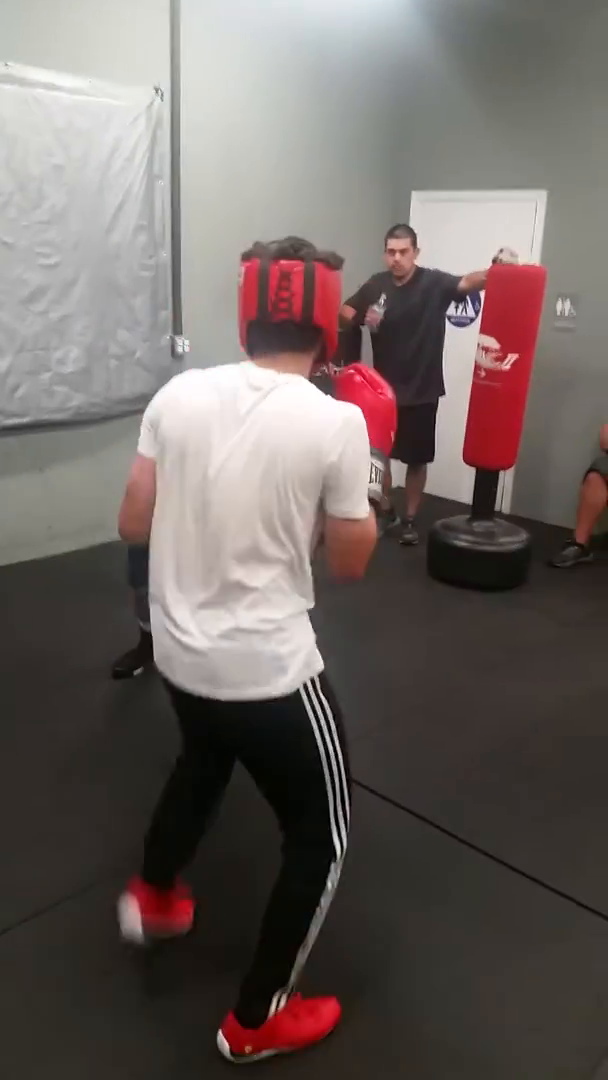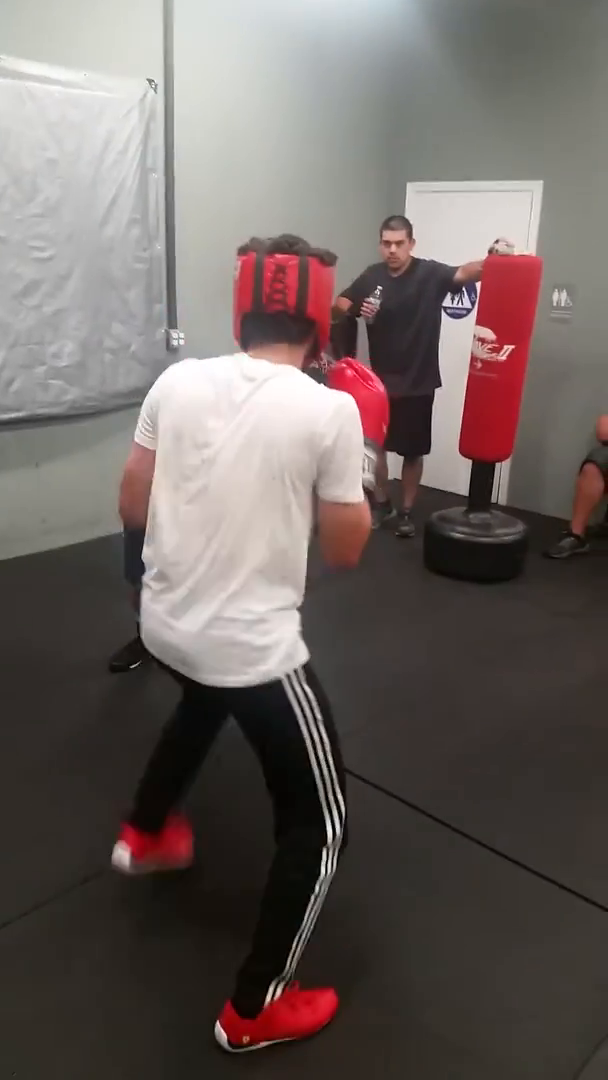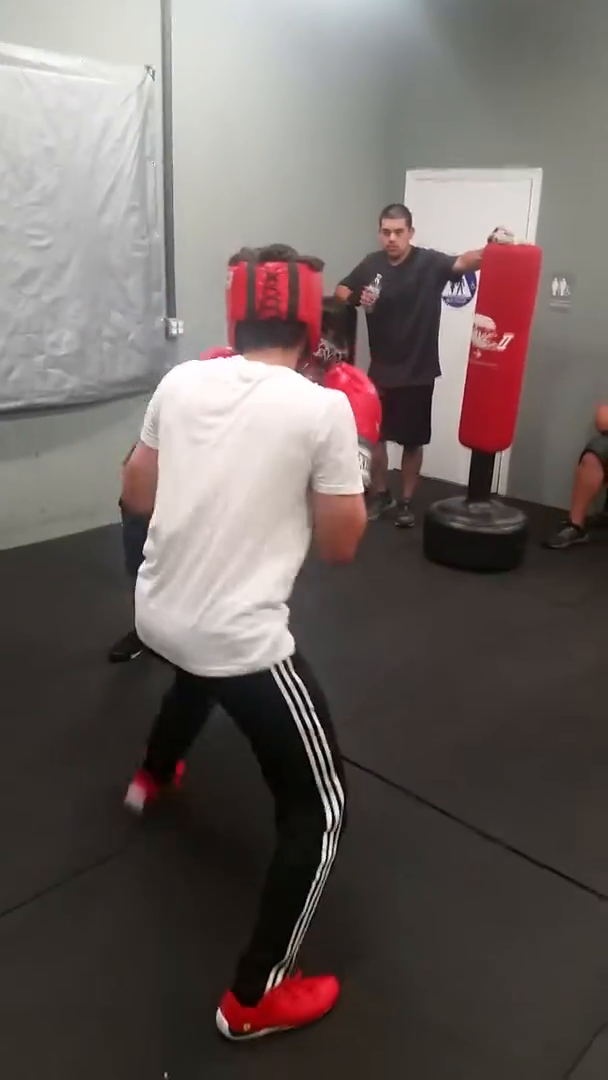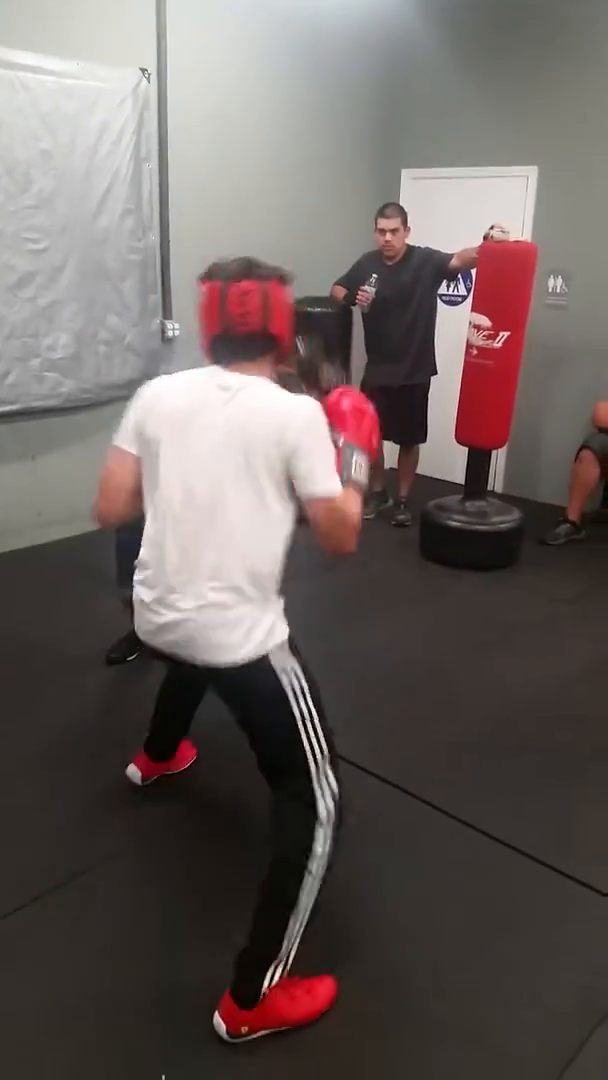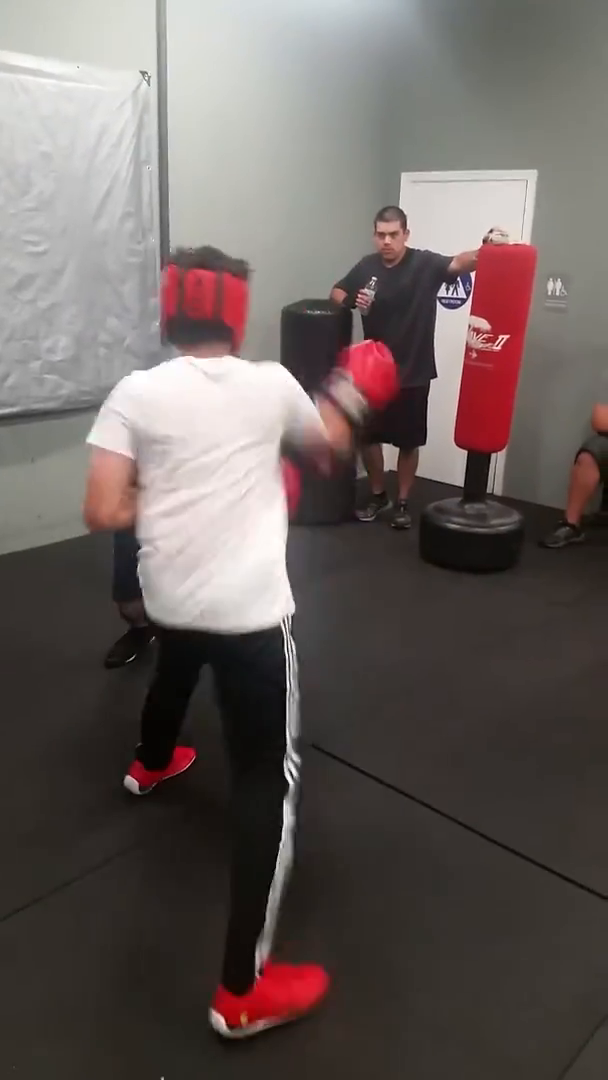
dt=0.1s
person 1, frame 1
left shoulder: (178, 394)
right shoulder: (334, 422)
left elbow: (131, 526)
right elbow: (350, 563)
left hip: (178, 645)
right hip: (270, 663)
left knee: (208, 755)
right knee: (320, 835)
left ankle: (150, 897)
right ankle: (255, 1020)
person 1, frame 2
left shoulder: (177, 383)
right shoulder: (328, 410)
left elbow: (131, 509)
right elbow: (344, 551)
left hip: (166, 626)
right hip: (254, 649)
left knee: (203, 706)
right knee: (315, 822)
left ankle: (144, 832)
right ankle: (252, 1010)
person 1, frame 3
left shoulder: (179, 383)
right shoulder: (322, 408)
left elbow: (138, 495)
right elbow: (341, 546)
right wrist: (349, 459)
left hip: (160, 615)
right hip: (246, 637)
left knee: (199, 663)
right knee: (316, 805)
left ankle: (153, 779)
right ankle: (254, 996)
person 1, frame 4
left shoulder: (156, 394)
right shoulder: (296, 414)
left elbow: (110, 509)
right elbow: (342, 537)
right wrist: (355, 455)
left hip: (157, 615)
right hip: (240, 629)
left knee: (194, 660)
right knee: (310, 797)
left ankle: (156, 757)
right ankle: (251, 997)
person 1, frame 5
left shoulder: (136, 393)
right shoulder: (272, 382)
left elbow: (102, 511)
right elbow: (334, 444)
right wrist: (351, 390)
left hip: (169, 598)
right hip: (254, 607)
left knee: (176, 665)
right knee: (268, 781)
left ankle: (151, 764)
right ankle: (245, 991)
person 2, frame 1
left shoulder: (434, 282)
right shoulder: (377, 284)
left elbow: (467, 282)
right elbow: (346, 311)
right wrist: (362, 317)
left hip: (422, 391)
left knee: (417, 459)
left ankle: (410, 519)
right ankle: (386, 513)
person 2, frame 2
left shoulder: (429, 273)
right shoulder: (372, 275)
left elbow: (462, 274)
right elbow: (340, 303)
right wrist: (356, 309)
left hip: (418, 382)
right hip: (380, 380)
left knee: (413, 451)
left ankle: (406, 512)
right ankle: (381, 504)
person 2, frame 3
left shoulder: (429, 262)
right shoulder: (372, 264)
left elbow: (463, 262)
right elbow: (341, 290)
right wrist: (356, 297)
left hip: (418, 372)
right hip: (381, 369)
left knee: (412, 440)
left ankle: (406, 501)
right ankle: (381, 495)
person 2, frame 4
left shoulder: (425, 260)
right shoulder: (368, 263)
left elbow: (459, 260)
right elbow: (336, 290)
right wrist: (352, 297)
left hip: (414, 371)
right hip: (376, 370)
left knee: (409, 439)
left ankle: (403, 500)
right ankle: (377, 494)
person 2, frame 5
left shoulder: (425, 263)
right shoulder: (367, 266)
left elbow: (458, 263)
right elbow: (337, 292)
right wrist: (352, 300)
left hip: (414, 374)
left knee: (408, 442)
right knee: (368, 437)
left ankle: (403, 503)
right ankle: (377, 496)
